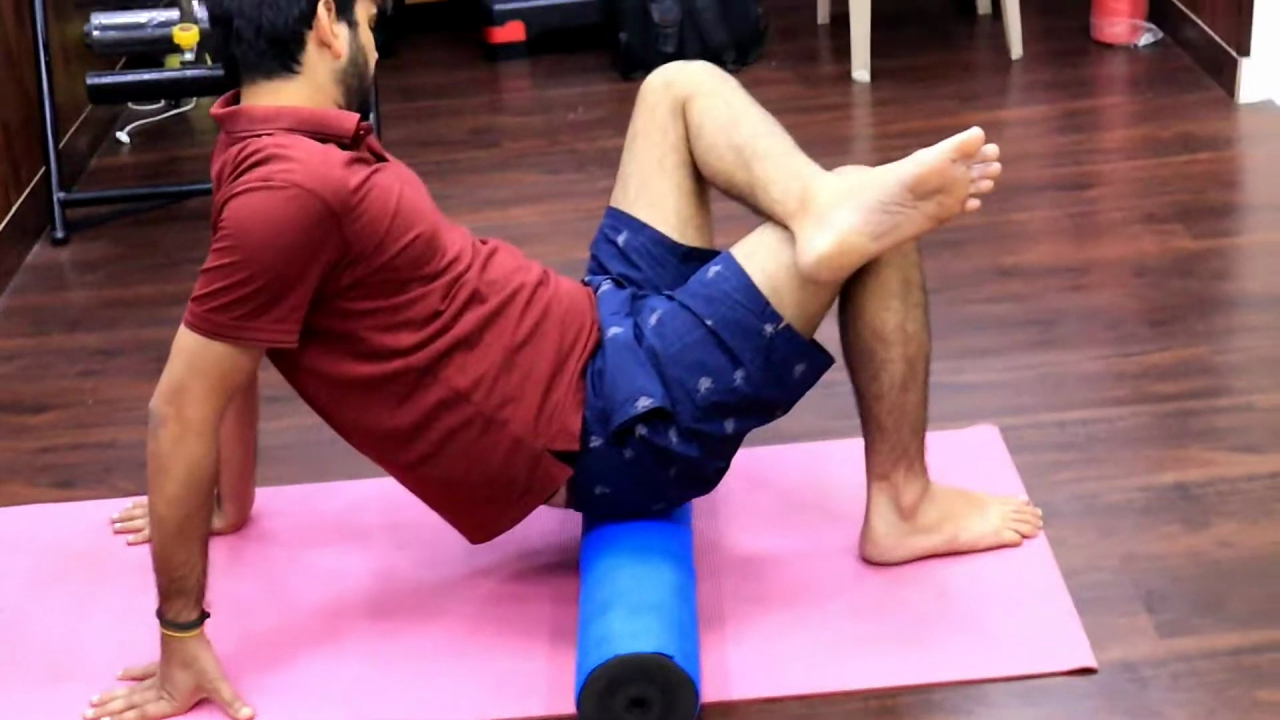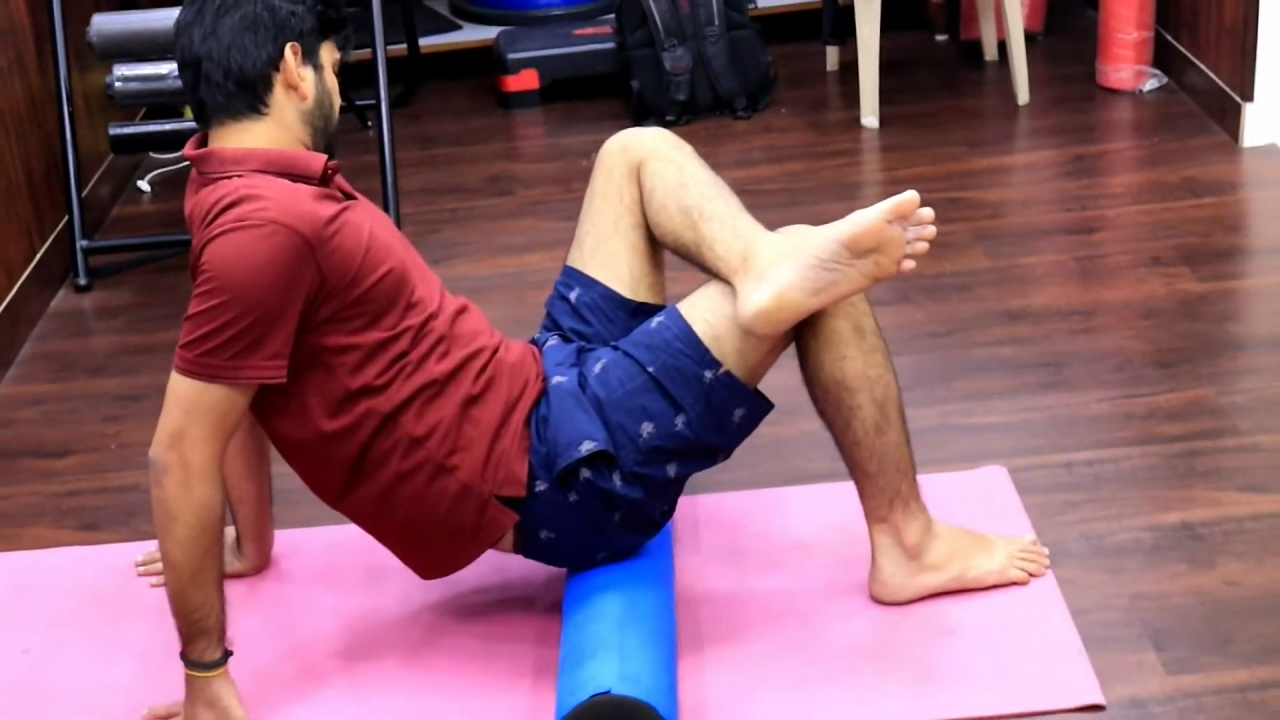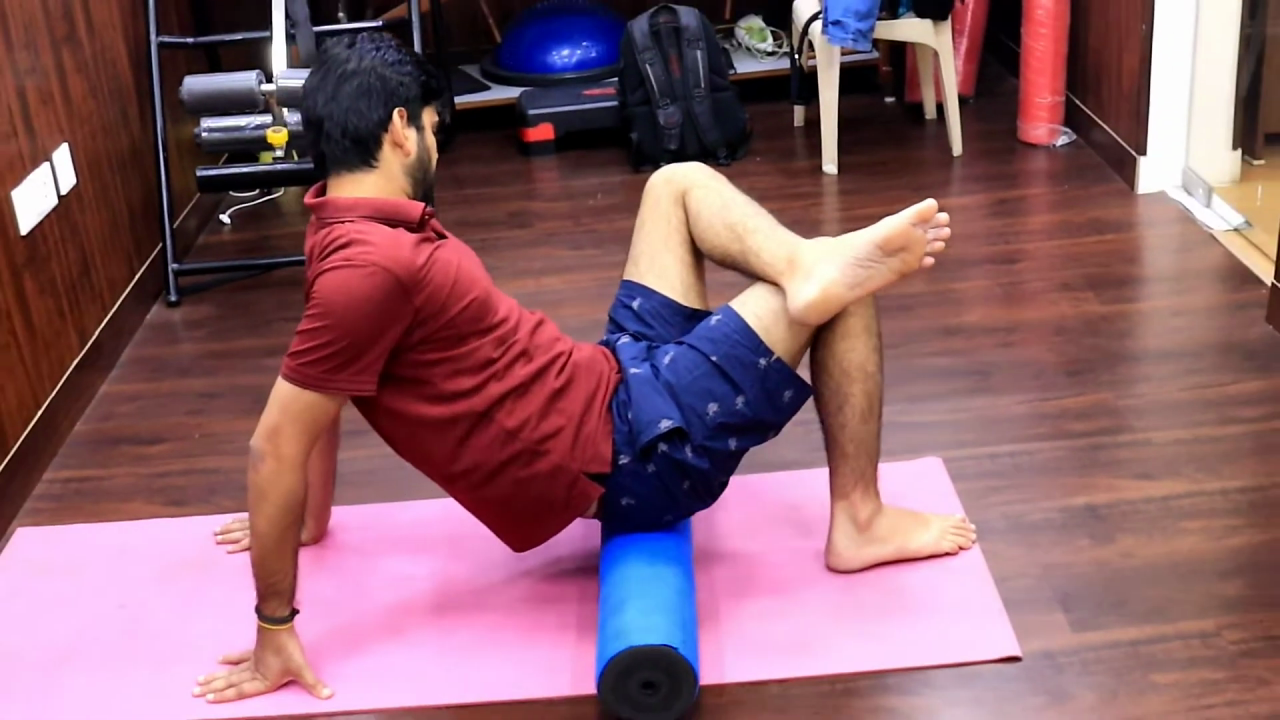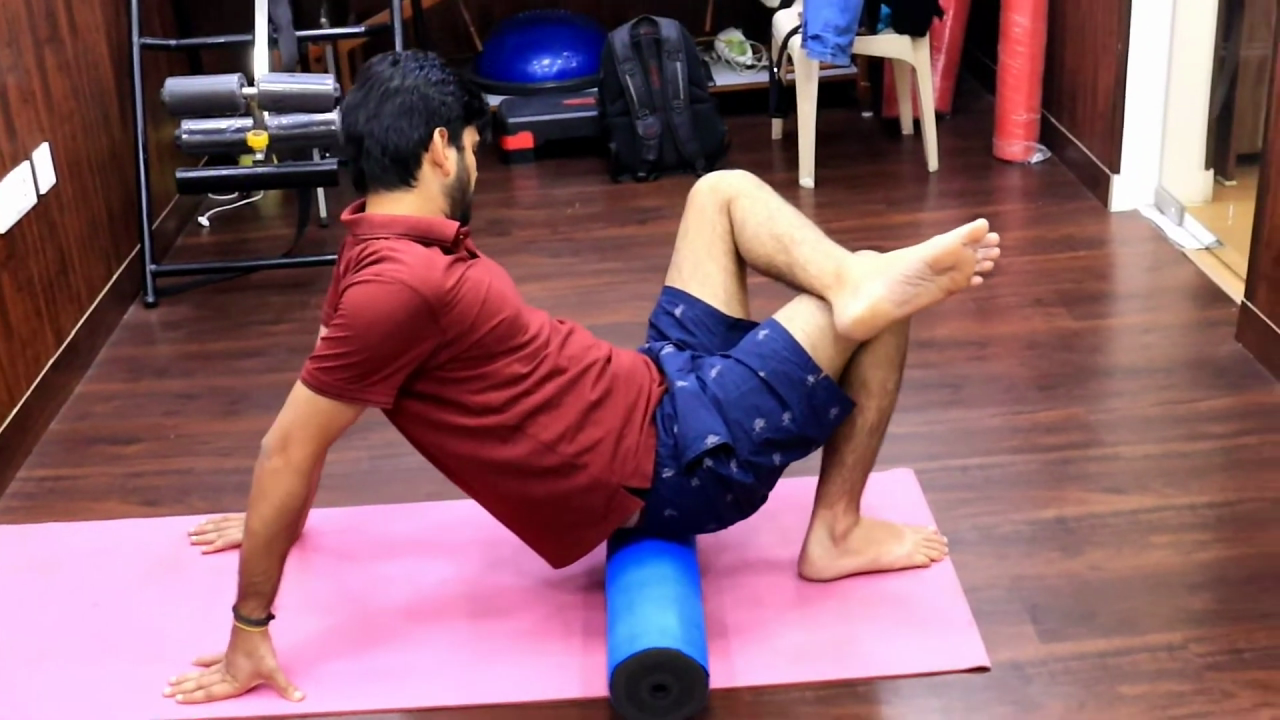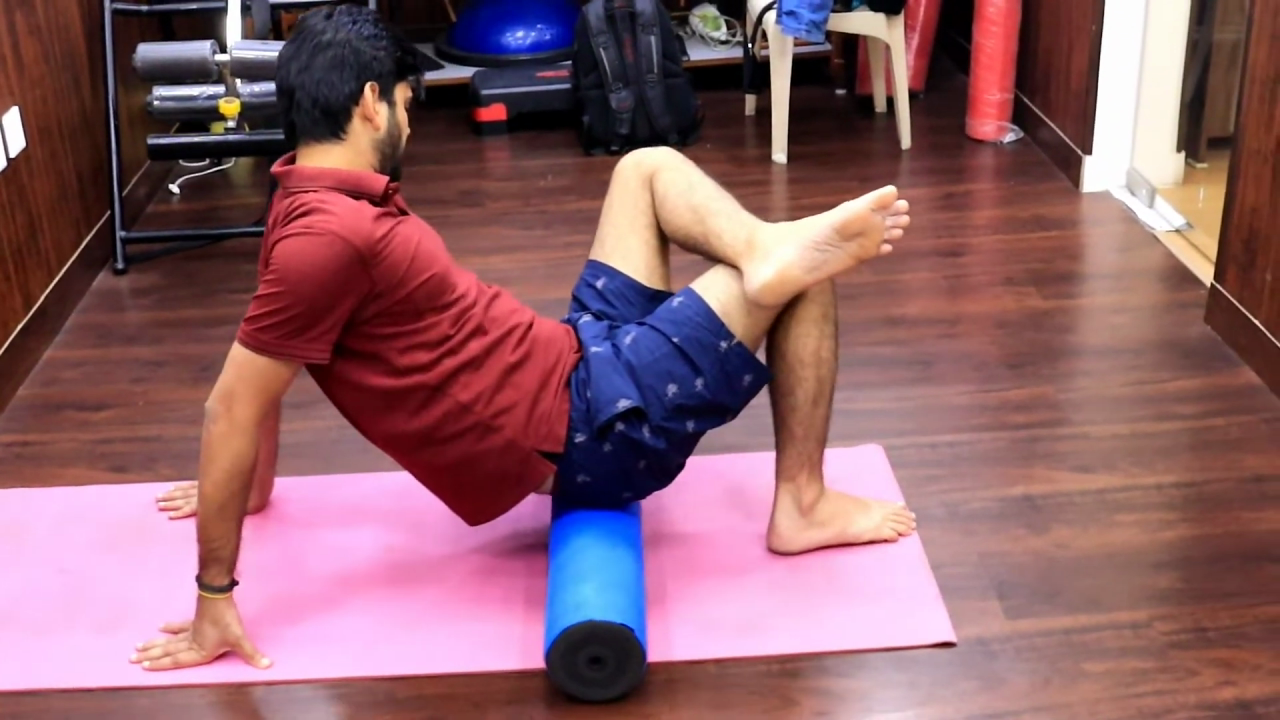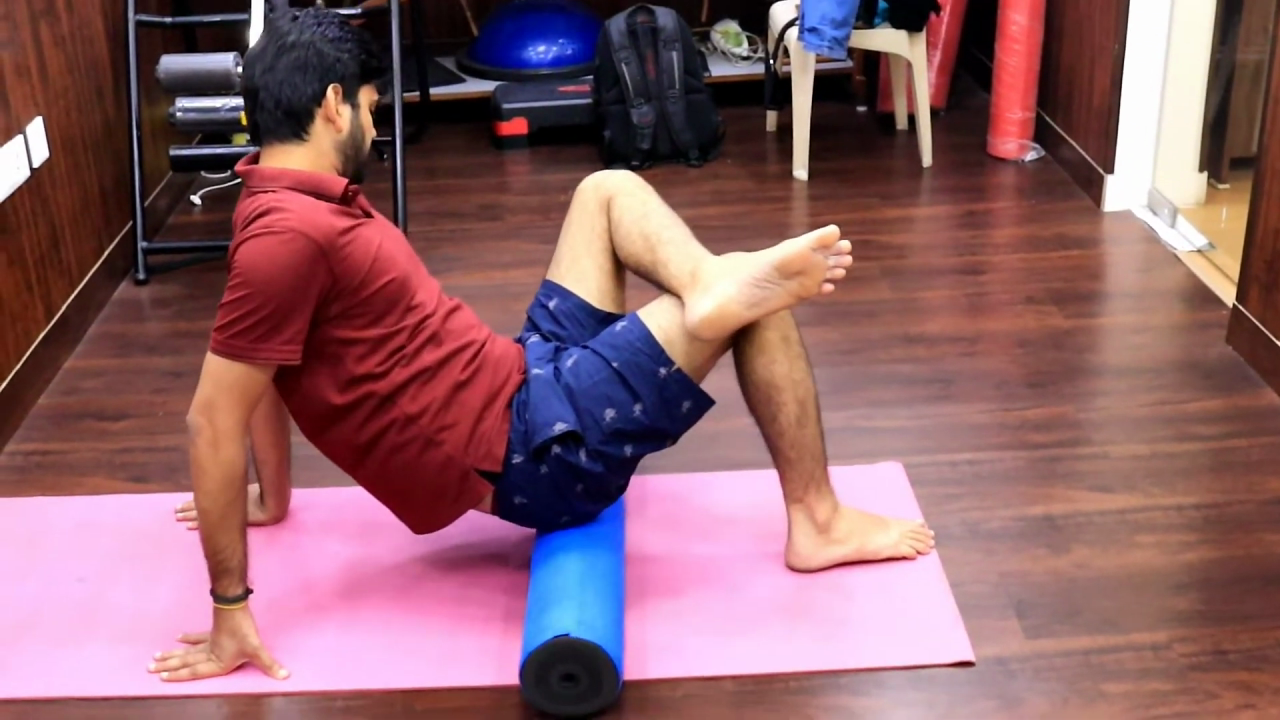
dt=0.7s
person 1, frame 1
left shoulder: (271, 143)
right shoulder: (296, 186)
left elbow: (231, 366)
right elbow: (179, 410)
left wrist: (232, 503)
right wrist: (181, 640)
left hip: (593, 335)
right hip: (608, 421)
left knee: (684, 87)
right knee: (870, 220)
left ankle: (820, 215)
right ankle: (906, 506)
person 1, frame 2
left shoulder: (247, 190)
right shoulder: (268, 225)
left elbow: (245, 398)
right elbow: (182, 455)
left wrist: (252, 543)
left hip: (551, 386)
right hip: (555, 471)
left knee: (638, 153)
right knee: (818, 279)
left ankle: (764, 272)
right ankle: (908, 541)
person 1, frame 3
left shoulder: (355, 230)
right shoulder: (371, 265)
left elbow: (316, 402)
right elbow: (276, 445)
right wrist: (276, 629)
left hip: (622, 382)
right hip: (635, 447)
left knee: (680, 183)
right knee: (844, 290)
left ankle: (809, 266)
right ankle: (860, 520)
person 1, frame 4
left shoulder: (384, 245)
right shoulder: (402, 284)
left elbow: (322, 370)
right elbow: (288, 447)
right wrist: (249, 633)
left hip: (657, 388)
right hip: (676, 456)
left knee: (726, 191)
right knee: (880, 304)
left ankle: (855, 283)
right ankle: (839, 531)
person 1, frame 5
left shoulder: (320, 199)
right shoulder: (332, 234)
left elbow: (265, 376)
right elbow: (230, 407)
left wrist: (259, 486)
right wrist: (215, 597)
left hip: (576, 361)
right hip: (590, 424)
left knee: (649, 167)
right knee: (805, 275)
left ankle: (765, 249)
right ankle: (805, 505)
person 1, frame 6
left shoulder: (294, 202)
right shoulder: (290, 234)
left elbow: (268, 377)
right elbow: (213, 421)
left wrist: (273, 497)
right wrist: (229, 610)
left hip: (528, 381)
right hip: (532, 449)
left knee: (608, 191)
right knee: (755, 304)
left ankle: (708, 284)
right ankle: (818, 520)
